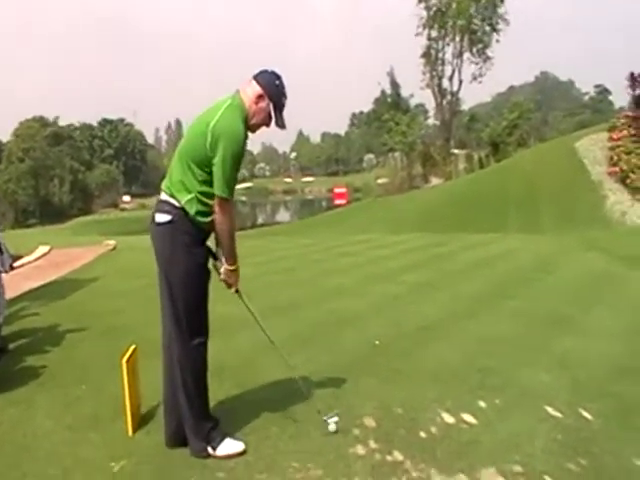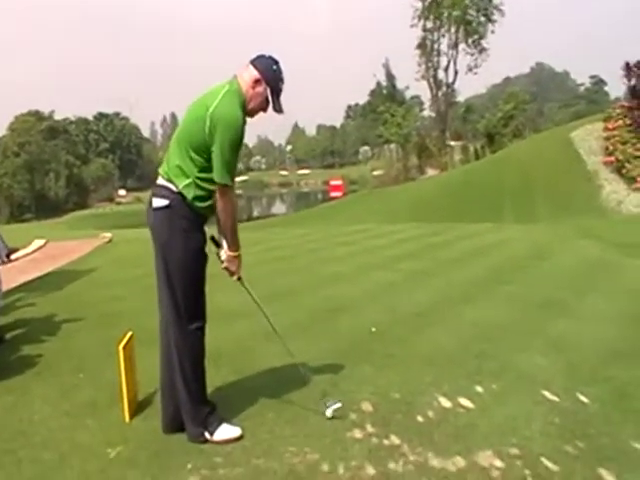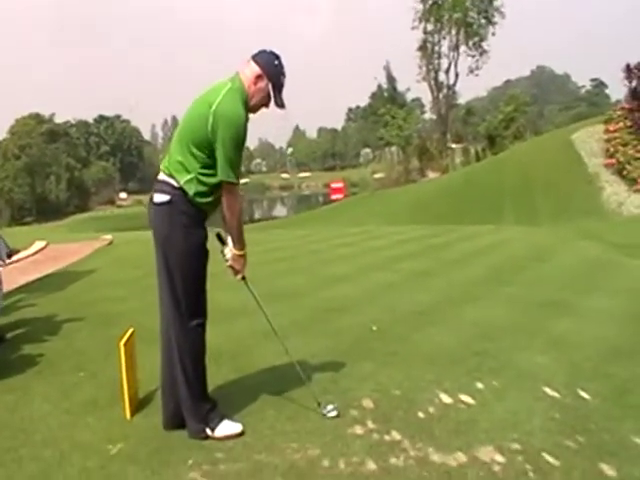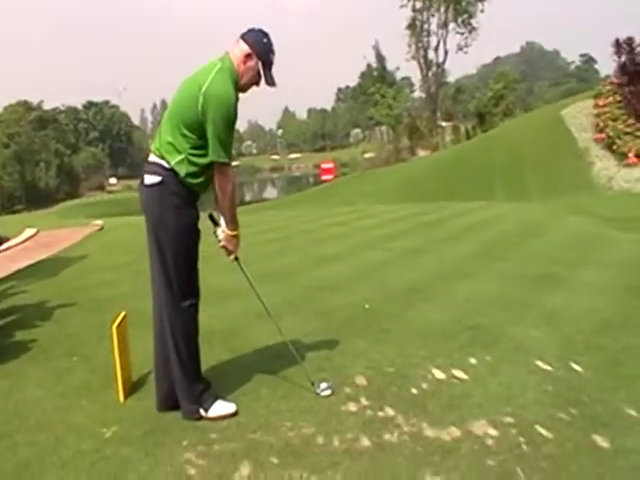
dt=0.2s
person 1, frame 1
left shoulder: (223, 111)
right shoulder: (232, 128)
right elbow: (223, 206)
left wrist: (220, 252)
right wrist: (231, 263)
left hip: (173, 223)
right hip: (181, 227)
left knee: (180, 332)
right knee: (191, 334)
left ankle: (181, 425)
right ankle: (201, 433)
person 1, frame 2
left shoulder: (220, 96)
right shoulder: (230, 114)
right elbow: (224, 192)
left wrist: (223, 239)
right wrist: (233, 250)
left hip: (170, 208)
right hip: (178, 213)
left knee: (177, 317)
right knee: (188, 320)
left ankle: (177, 411)
right ankle: (198, 418)
person 1, frame 3
left shoulder: (222, 93)
right shoulder: (232, 111)
right elbow: (230, 190)
left wrist: (229, 236)
right wrist: (239, 249)
left hip: (171, 204)
right hip: (180, 209)
left knee: (178, 313)
right knee: (189, 316)
left ankle: (179, 408)
right ankle: (199, 416)
person 1, frame 4
left shoulder: (212, 74)
right shoulder: (222, 91)
right elbow: (222, 170)
left wrist: (222, 216)
right wrist: (232, 229)
left hip: (162, 186)
right hip: (171, 190)
left knee: (170, 294)
right knee: (181, 297)
left ankle: (172, 390)
right ankle: (194, 396)
